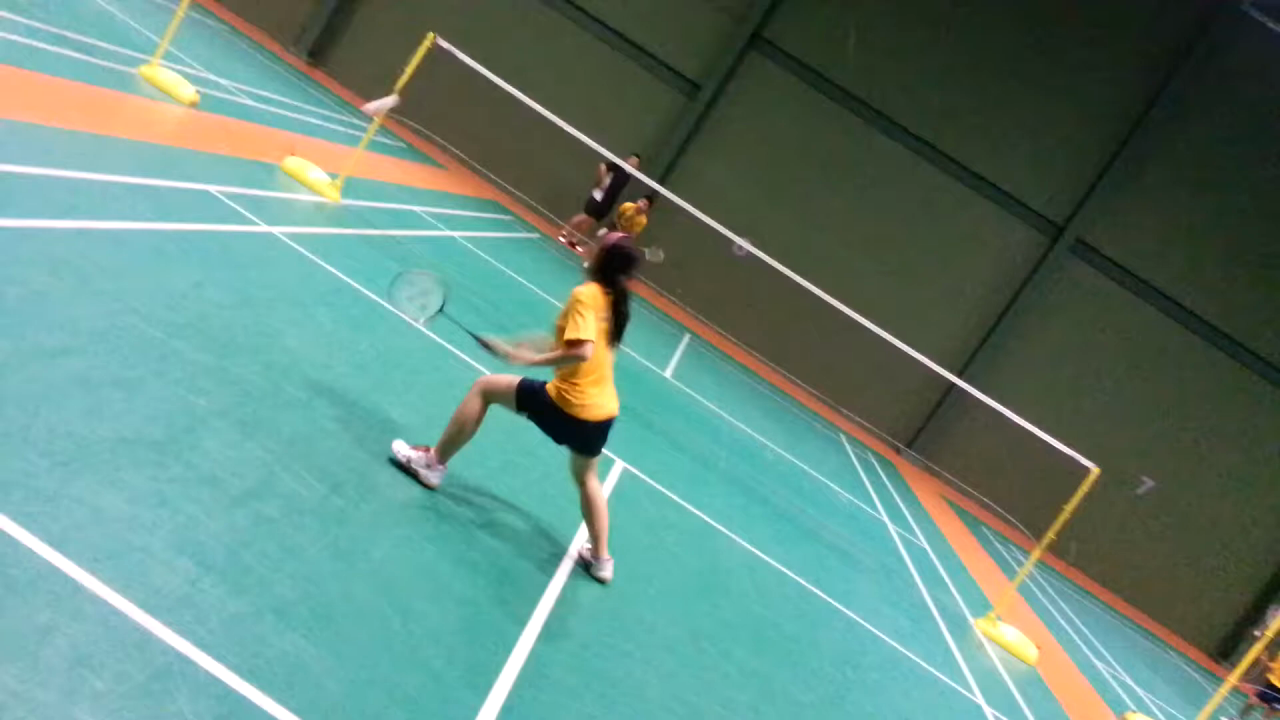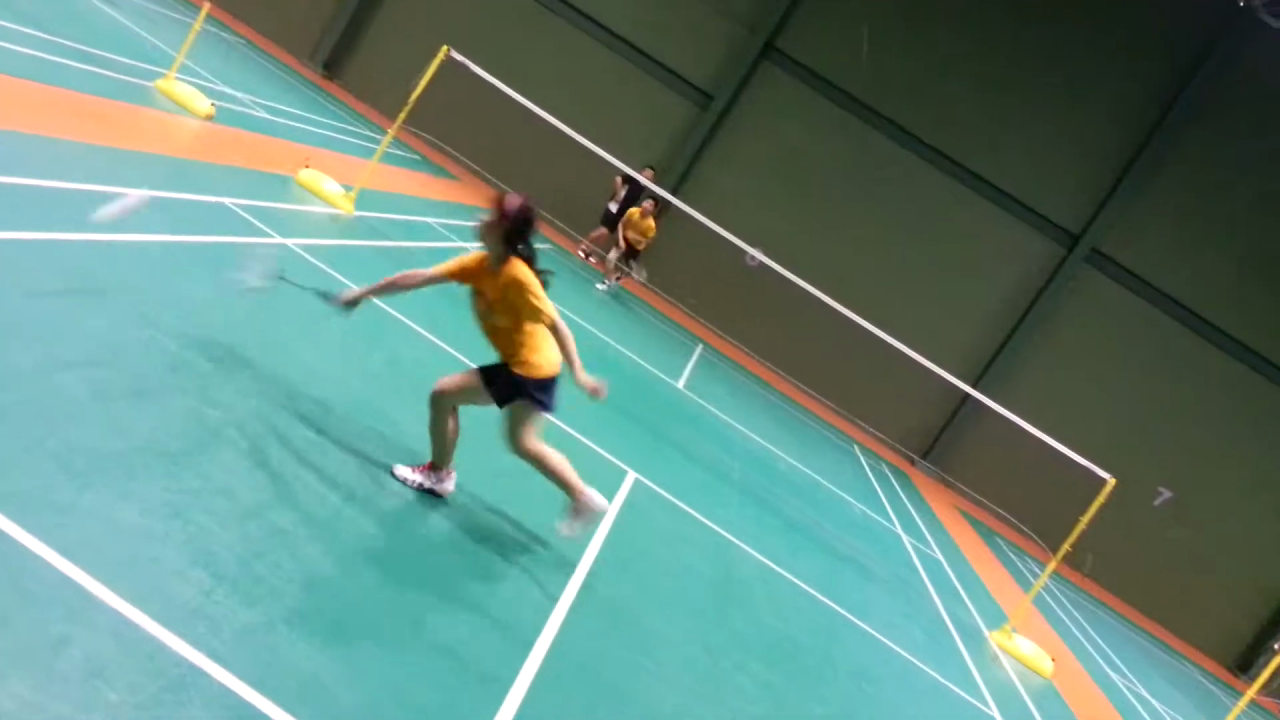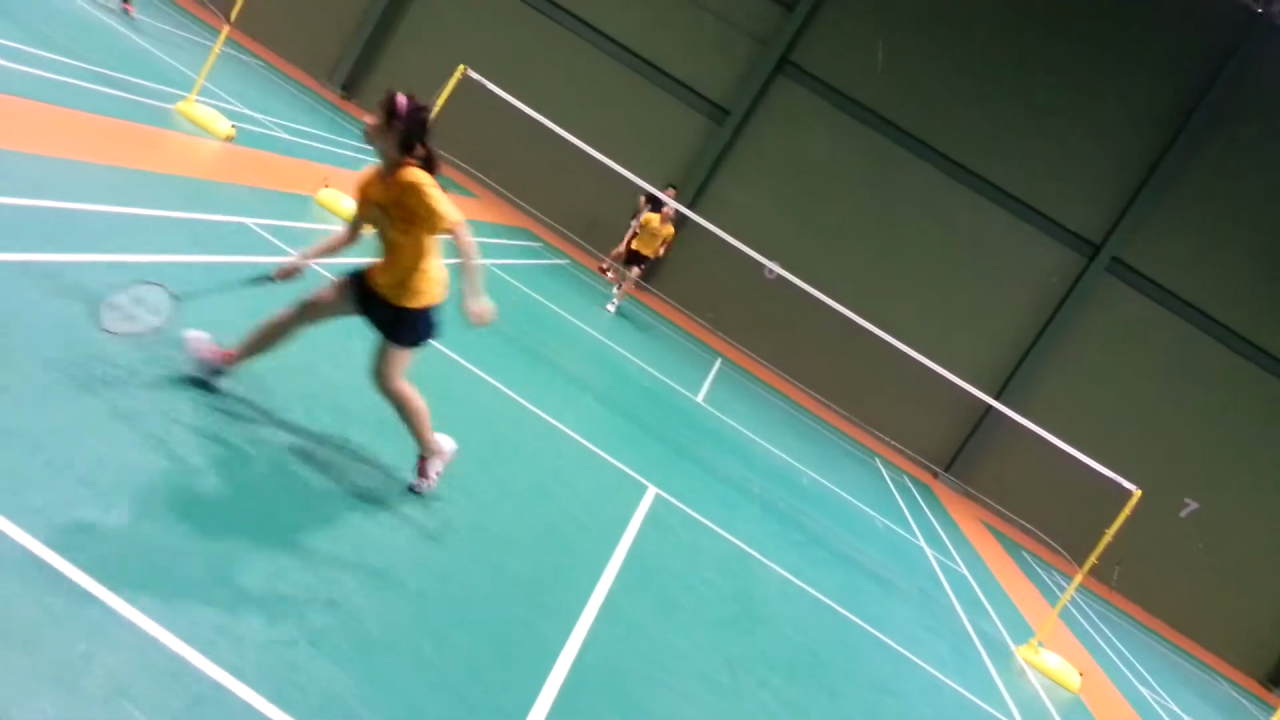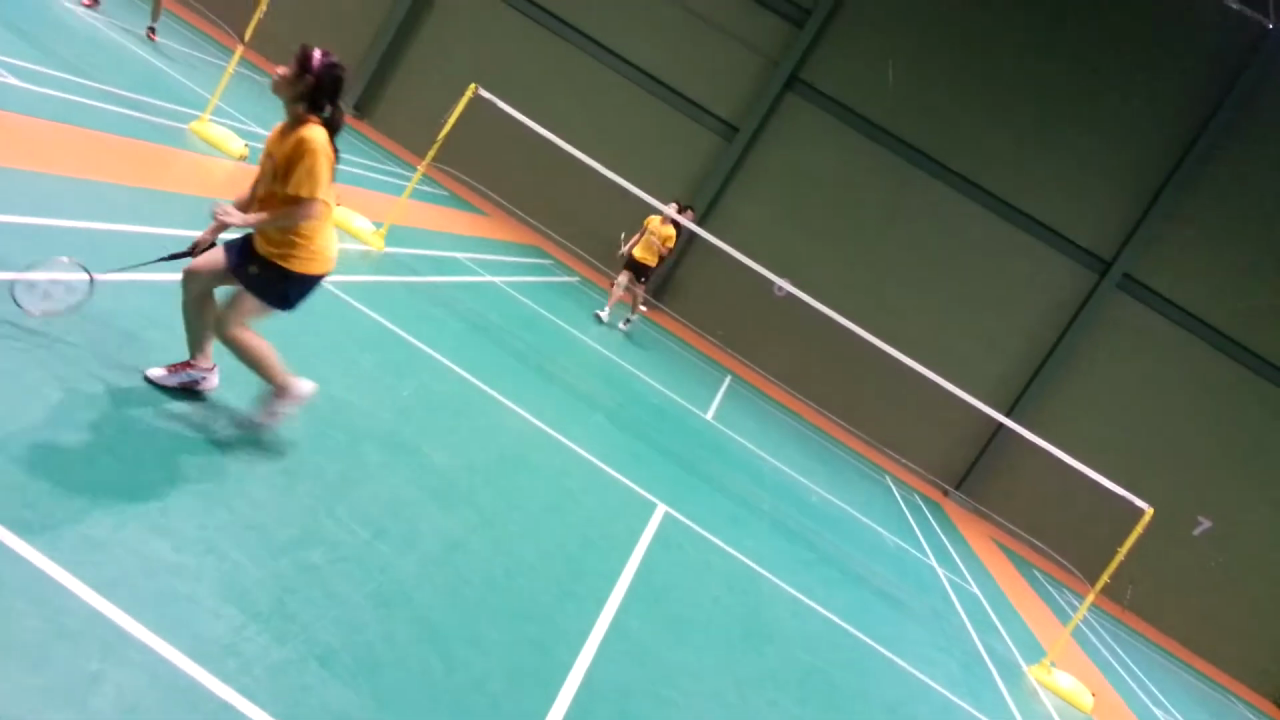
dt=0.3s
person 1, frame 1
left shoulder: (585, 295)
right shoulder: (608, 300)
left elbow: (582, 353)
left wrist: (531, 357)
right wrist: (515, 347)
left hip: (569, 404)
right hip: (602, 411)
left knee: (485, 388)
right knee: (587, 479)
left ankle: (433, 460)
right ankle: (601, 558)
person 1, frame 2
left shoulder: (517, 277)
right shoulder: (477, 263)
left elbow: (556, 324)
right elbow: (421, 278)
left wrist: (578, 373)
right wrist: (364, 293)
left hip: (529, 371)
right hip: (533, 368)
left knee: (443, 395)
right knee: (522, 442)
left ankle: (440, 473)
right ankle: (582, 497)
person 1, frame 3
left shoulder: (416, 183)
right shoulder: (373, 181)
left elbow: (462, 236)
right elbow: (354, 231)
left wrist: (474, 295)
right wrist: (303, 259)
left hip: (414, 295)
right hip: (384, 279)
left knee: (388, 378)
right knee: (309, 309)
left ankle: (434, 449)
right ankle: (229, 359)
person 1, frame 4
left shoulder: (311, 141)
right shoulder: (282, 133)
left elbow: (307, 213)
right elbow: (257, 192)
left wrist: (244, 220)
right wrist: (215, 230)
left hip: (299, 260)
right hip: (267, 244)
left knee: (226, 323)
right knee: (197, 274)
left ankle: (286, 387)
right ankle: (199, 368)
